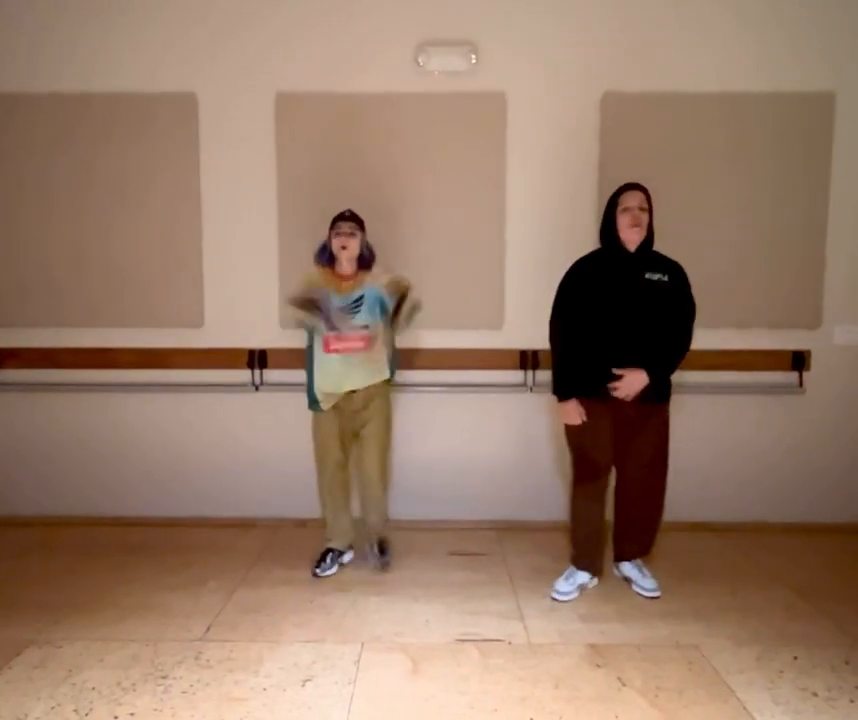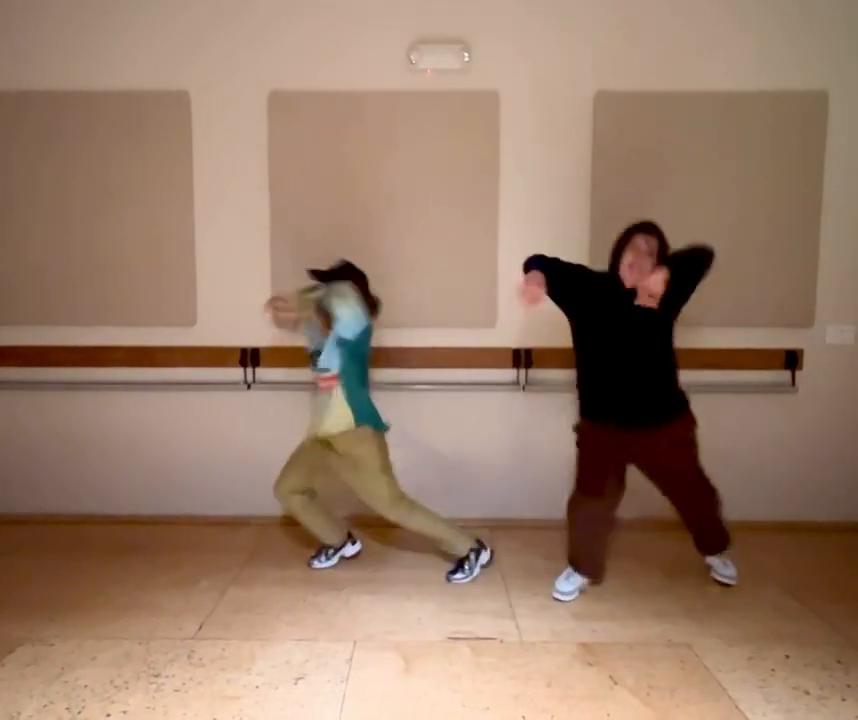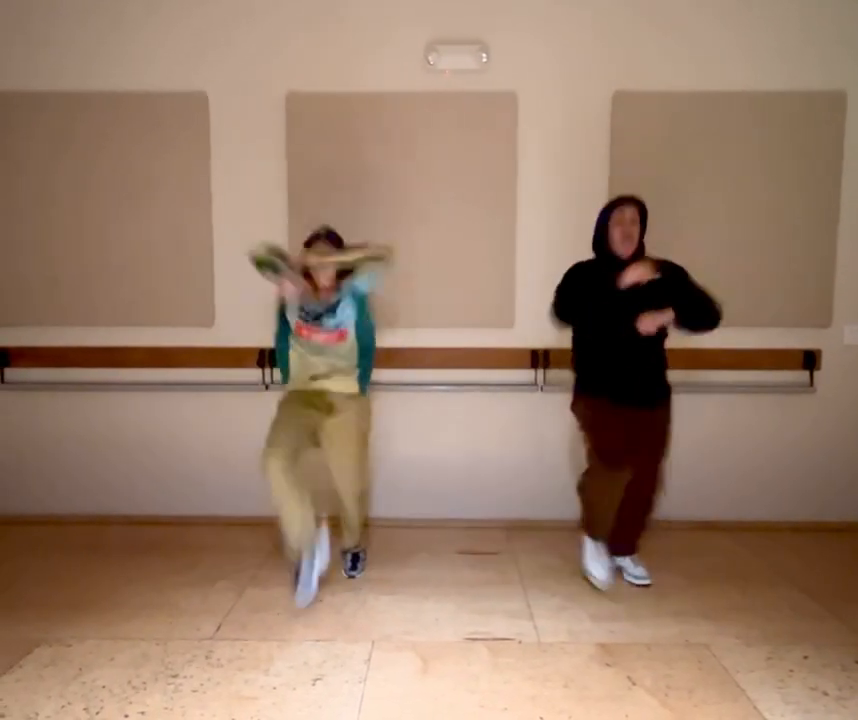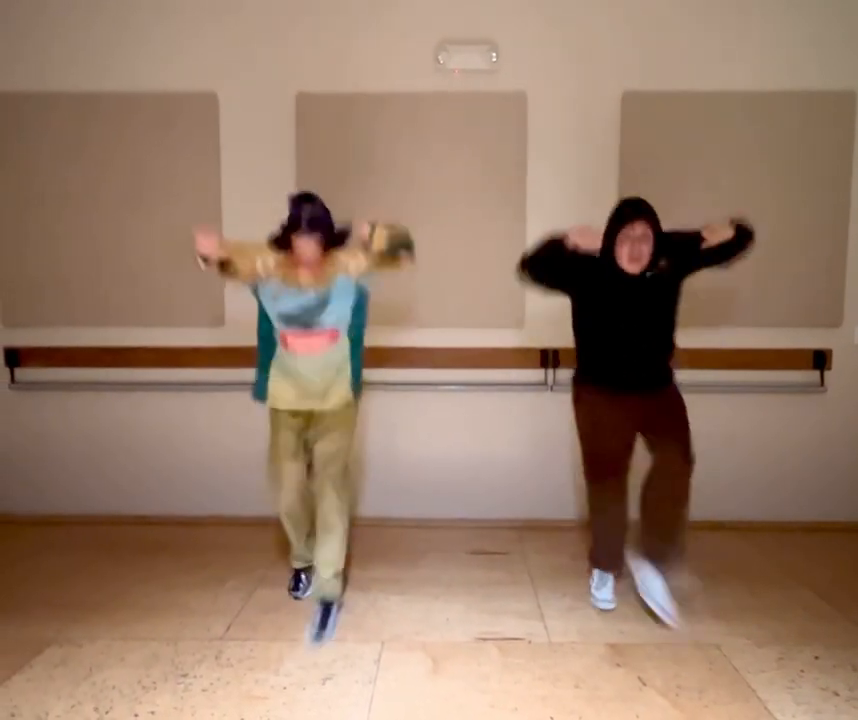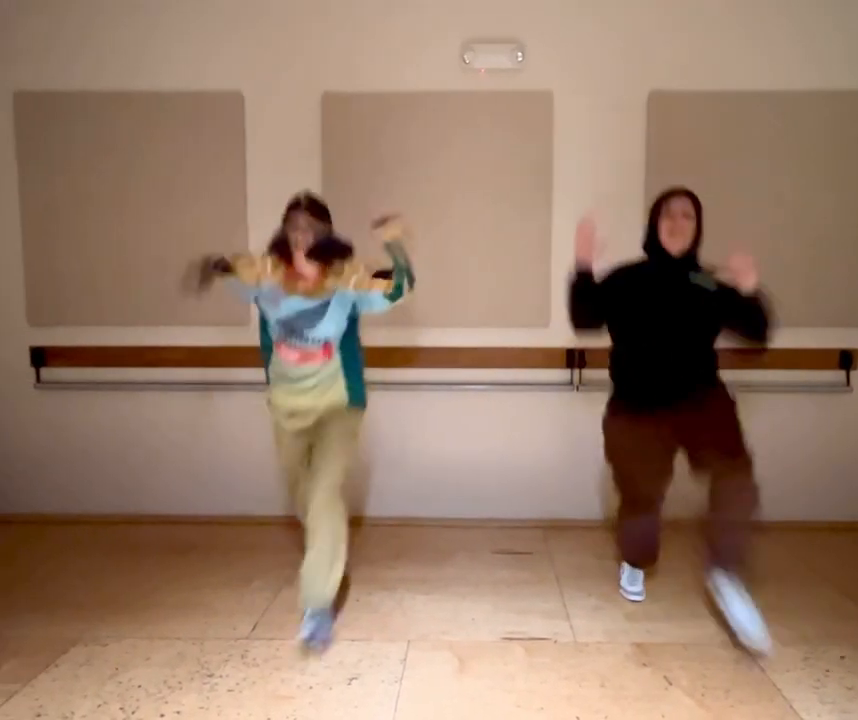
dt=1s
person 1, frame 1
left shoulder: (669, 273)
right shoulder: (586, 270)
left elbow: (680, 334)
right elbow: (563, 335)
left wrist: (649, 373)
right wrist: (565, 394)
left hip: (648, 395)
right hip: (591, 396)
left knee: (645, 481)
right knee: (589, 478)
left ankle: (631, 558)
right ankle: (584, 567)
person 1, frame 2
left shoulder: (663, 291)
right shoulder: (586, 286)
left elbow: (701, 257)
right elbow: (541, 263)
left wrist: (665, 275)
right wrist: (536, 275)
left hip: (664, 423)
right hip: (603, 424)
left knee: (694, 491)
right knee: (592, 496)
left ankle: (716, 550)
right ankle: (581, 569)
person 1, frame 3
left shoulder: (665, 274)
right shoulder: (584, 274)
left elbow: (707, 315)
right elbow: (565, 310)
left wrist: (670, 314)
right wrist: (620, 282)
left hip: (651, 399)
right hip: (599, 397)
left knee: (644, 482)
right knee: (613, 465)
left ankle: (623, 551)
right ankle: (595, 536)
person 1, frame 4
left shoulder: (674, 252)
right shoulder: (585, 267)
left elbow: (737, 242)
right elbow: (533, 268)
left wrist: (728, 233)
right wrist: (568, 243)
left hip: (657, 388)
right hip: (600, 391)
left knee: (675, 466)
right knee: (606, 479)
left ankle: (649, 561)
right ankle: (604, 571)
person 1, frame 5
left shoulder: (711, 284)
right shoulder: (627, 281)
left elbow: (755, 333)
right elbow: (585, 320)
left wrist: (749, 294)
right wrist: (583, 267)
left hip: (699, 399)
right hip: (637, 407)
left knee: (734, 468)
right knee: (640, 497)
left ankle: (726, 576)
right ankle: (634, 563)
person 2, frame 1
left shoulder: (376, 280)
right shoulder: (318, 279)
left elbow: (404, 300)
right elbow: (302, 301)
left wrist: (387, 325)
right wrist: (332, 317)
left hip: (371, 389)
right hip: (328, 391)
left knee: (374, 464)
right knee: (330, 467)
left ankle: (378, 537)
right ankle: (338, 544)
person 2, frame 2
left shoulder: (353, 321)
right shoulder: (323, 322)
left elbow: (343, 291)
left wrist: (306, 302)
right wrist: (288, 310)
left hip: (356, 434)
right hip: (323, 434)
left knee: (390, 502)
right knee: (287, 489)
left ankle: (470, 550)
right ankle: (339, 541)
person 2, frame 3
left shoulder: (355, 290)
right shoulder: (295, 293)
left elbow: (377, 256)
left wrist: (338, 259)
right wrist: (287, 279)
left hip: (345, 399)
right hip: (299, 397)
left knee: (349, 483)
right knee: (277, 461)
left ankle: (352, 546)
right ankle: (306, 548)
person 2, frame 4
left shoulder: (348, 265)
right shoulder: (268, 266)
left elbow: (403, 254)
right elbow: (224, 261)
left wrist: (379, 239)
right wrist: (211, 252)
left hip: (334, 402)
right hip: (285, 402)
left knee: (330, 489)
right knee: (288, 494)
left ankle: (327, 590)
right ankle: (303, 560)
person 2, frame 5
left shoulder: (347, 277)
right shoulder: (266, 273)
left elbow: (398, 291)
right elbow: (221, 269)
left wrist: (395, 246)
right wrist: (214, 266)
left hip: (336, 408)
right hip: (289, 410)
left knee: (324, 495)
right knee: (302, 496)
left ankle: (319, 604)
right ankle: (317, 587)
